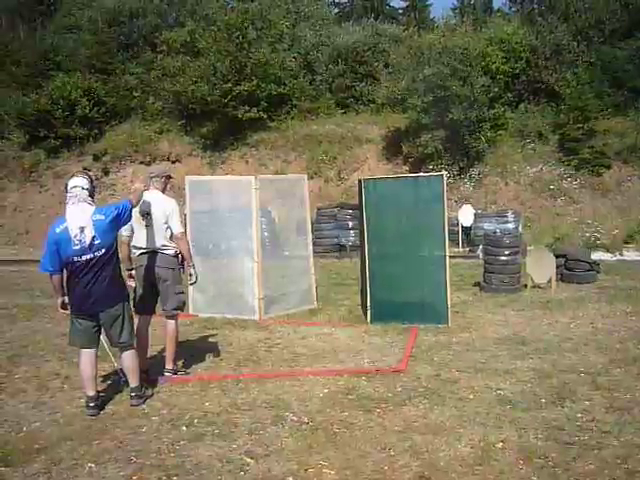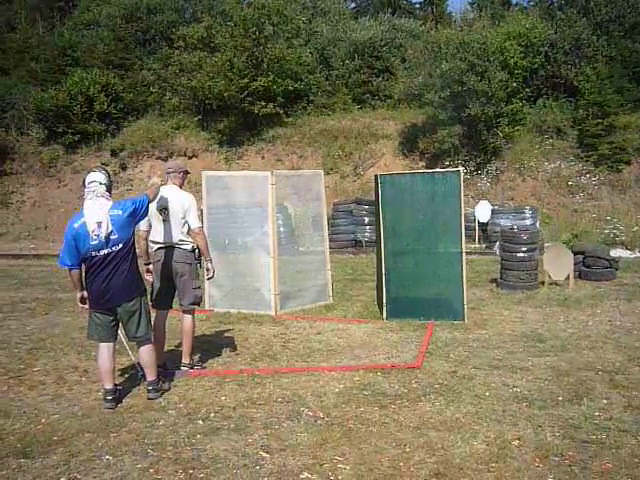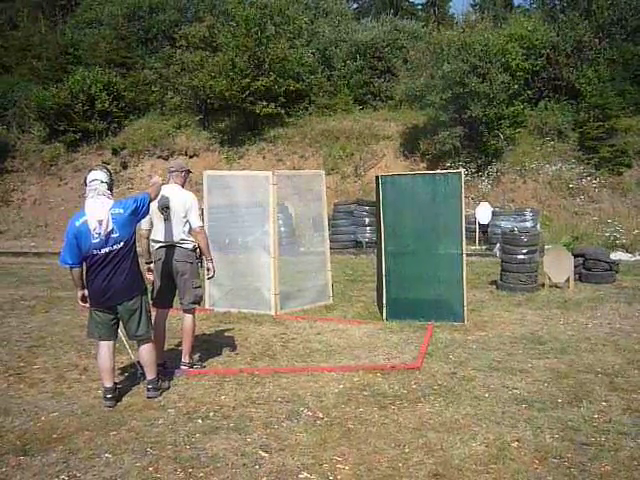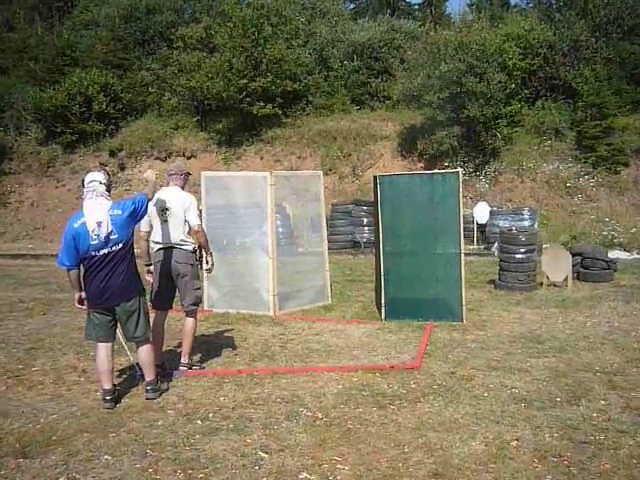
dt=0.7s
person 1, frame 1
left shoulder: (57, 229)
right shoulder: (107, 216)
left elbow: (54, 271)
right elbow: (132, 202)
left wrist: (61, 296)
right wrist: (139, 189)
left hip: (81, 301)
right hip: (112, 297)
left knee: (87, 349)
right knee: (126, 344)
left ankle: (92, 400)
right ankle: (136, 391)
person 1, frame 2
left shoulder: (75, 224)
right shoulder: (124, 210)
left elbow: (73, 266)
right elbow: (149, 197)
left wrist: (79, 290)
right wrist: (156, 184)
left hip: (98, 295)
right hip: (130, 291)
left knee: (105, 343)
right knee: (143, 339)
left ankle: (109, 394)
right ankle: (153, 385)
person 1, frame 3
left shoulder: (77, 222)
right shoulder: (126, 209)
left elbow: (74, 264)
right elbow: (150, 195)
left wrist: (80, 289)
right wrist: (157, 183)
left hip: (99, 293)
right hip: (130, 290)
left knee: (105, 342)
right knee: (143, 337)
left ankle: (109, 392)
right ankle: (153, 383)
person 1, frame 4
left shoulder: (75, 224)
right shoulder: (124, 211)
left elbow: (71, 266)
right elbow: (147, 197)
left wrist: (78, 291)
right wrist: (151, 181)
left hip: (97, 295)
right hip: (128, 291)
left knee: (103, 344)
right knee: (142, 339)
left ankle: (108, 394)
right ankle: (152, 385)
person 2, frame 1
right shoulder: (168, 203)
left elbow: (125, 240)
right elbow: (179, 236)
left wrist: (129, 267)
right wrist: (190, 264)
left hip: (142, 262)
right hip: (166, 260)
left knee: (143, 317)
right knee: (171, 315)
left ankle: (142, 366)
right ankle: (170, 366)
person 2, frame 2
left shoulder: (151, 199)
right shoulder: (185, 198)
left elbow: (142, 235)
right elbow: (197, 231)
left wrist: (146, 262)
right wrist: (208, 260)
left hip: (159, 256)
right hip: (182, 255)
left knee: (161, 312)
right knee: (188, 310)
left ankle: (159, 361)
right ankle: (187, 361)
person 2, frame 3
left shoulder: (152, 198)
right shoulder: (187, 197)
left elbow: (144, 234)
right elbow: (198, 231)
left wrist: (147, 261)
right wrist: (209, 259)
left hip: (160, 255)
right hip: (184, 254)
left knee: (161, 310)
right knee: (188, 309)
left ankle: (159, 360)
right ankle: (186, 360)
person 2, frame 4
left shoulder: (153, 200)
right shoulder: (186, 198)
left elbow: (143, 236)
right elbow: (197, 229)
left wrist: (148, 264)
right wrist: (208, 253)
left hip: (161, 258)
right hip: (184, 256)
left knee: (160, 312)
right knee: (191, 312)
left ankle: (157, 361)
right ankle: (185, 360)
